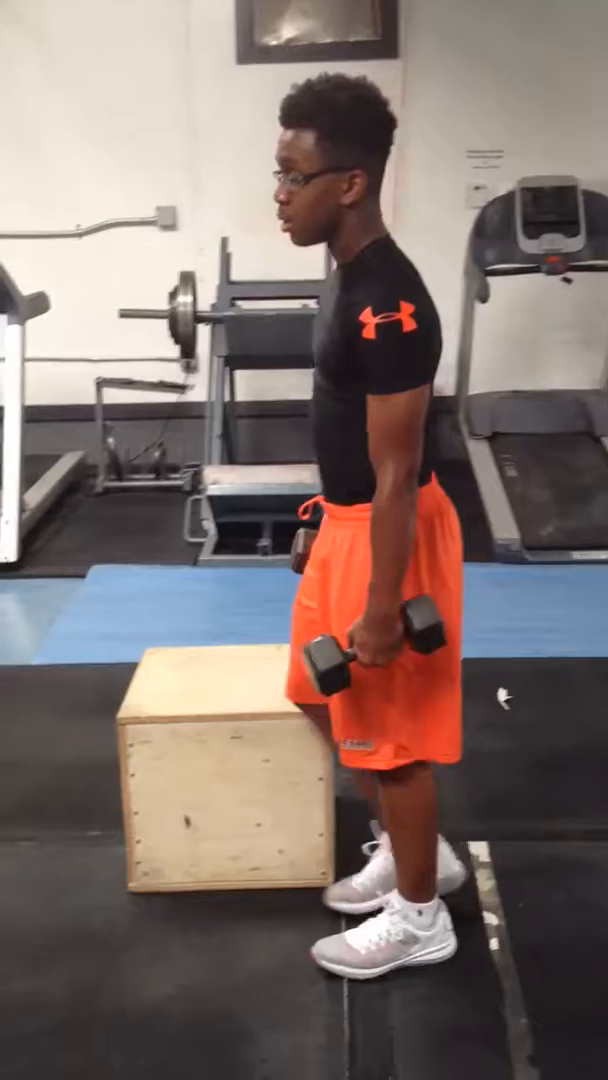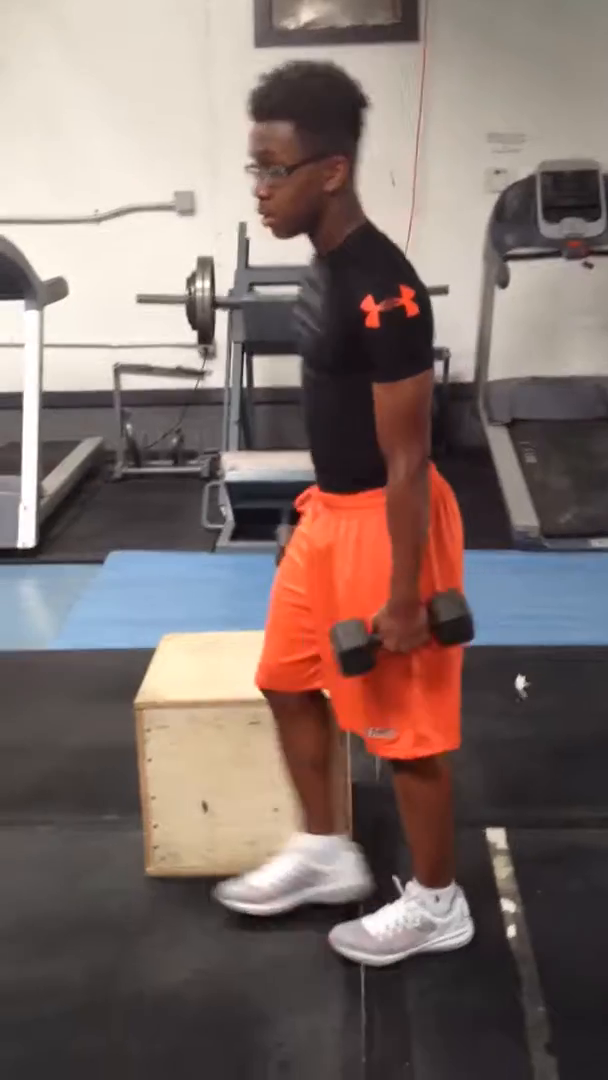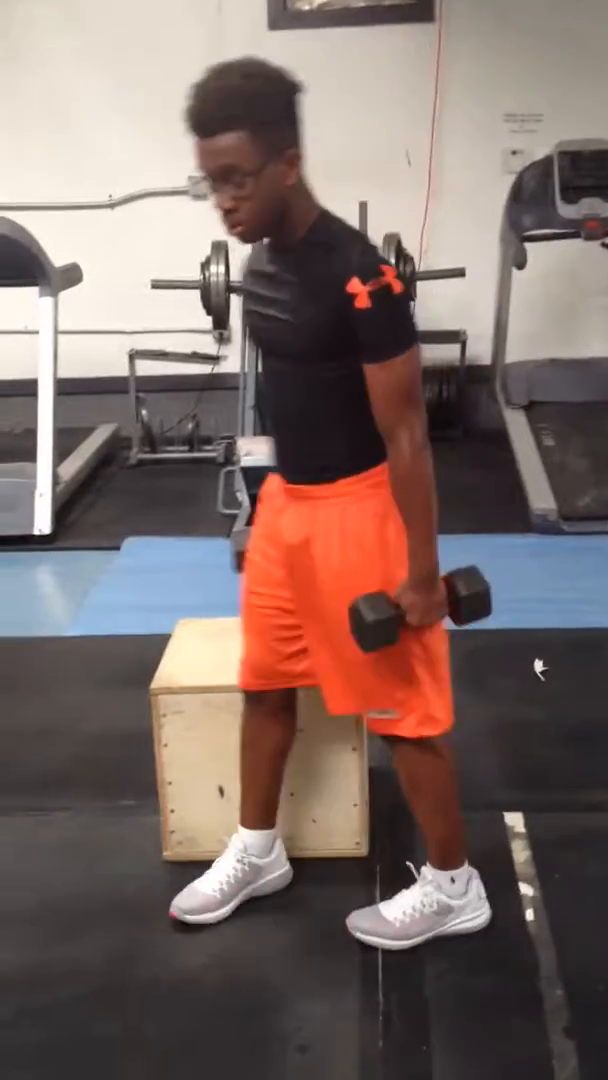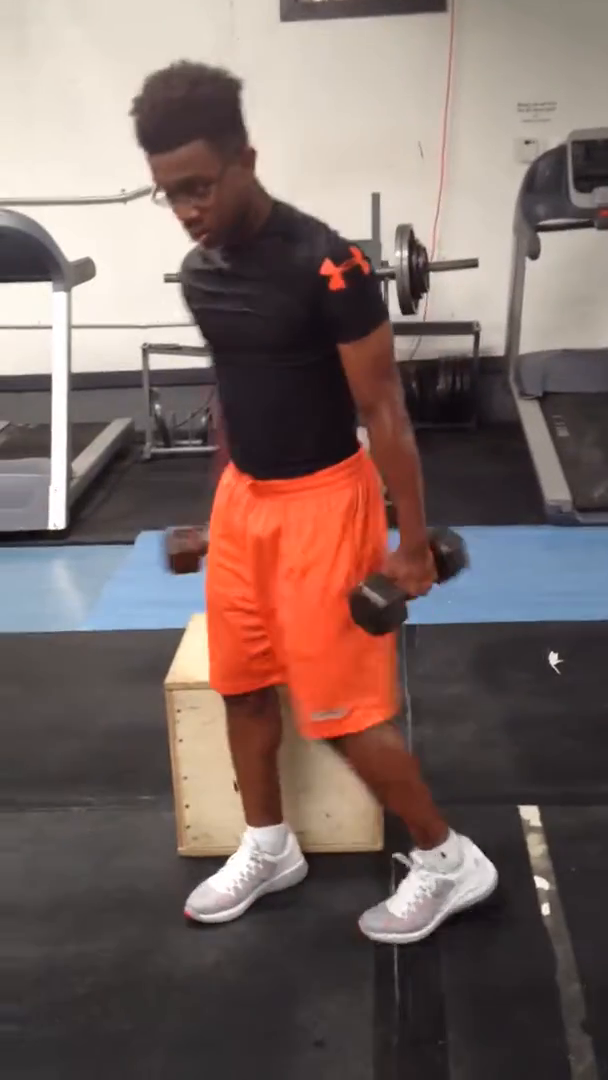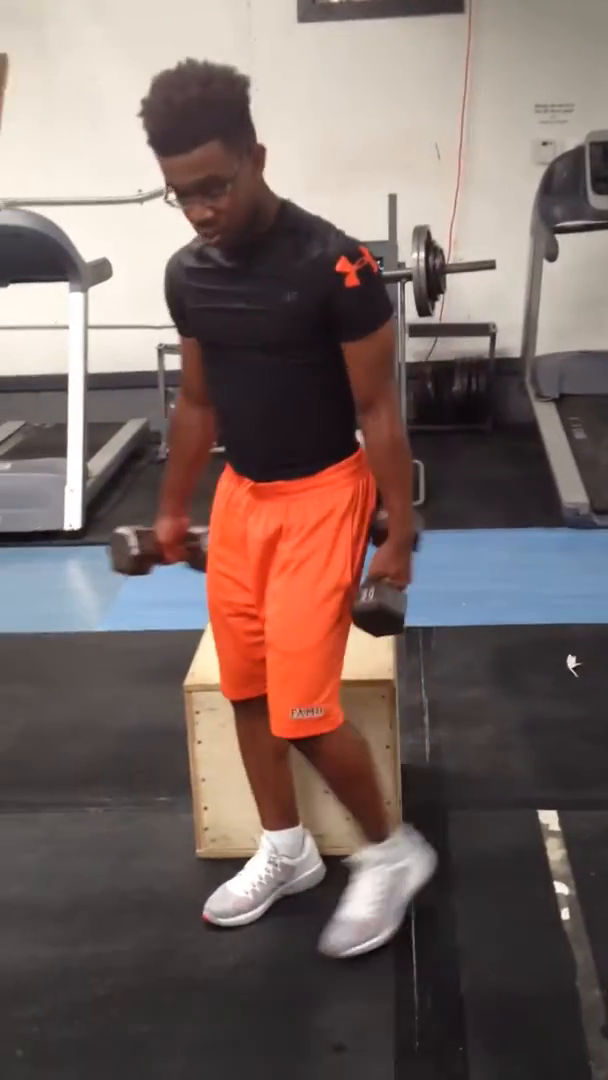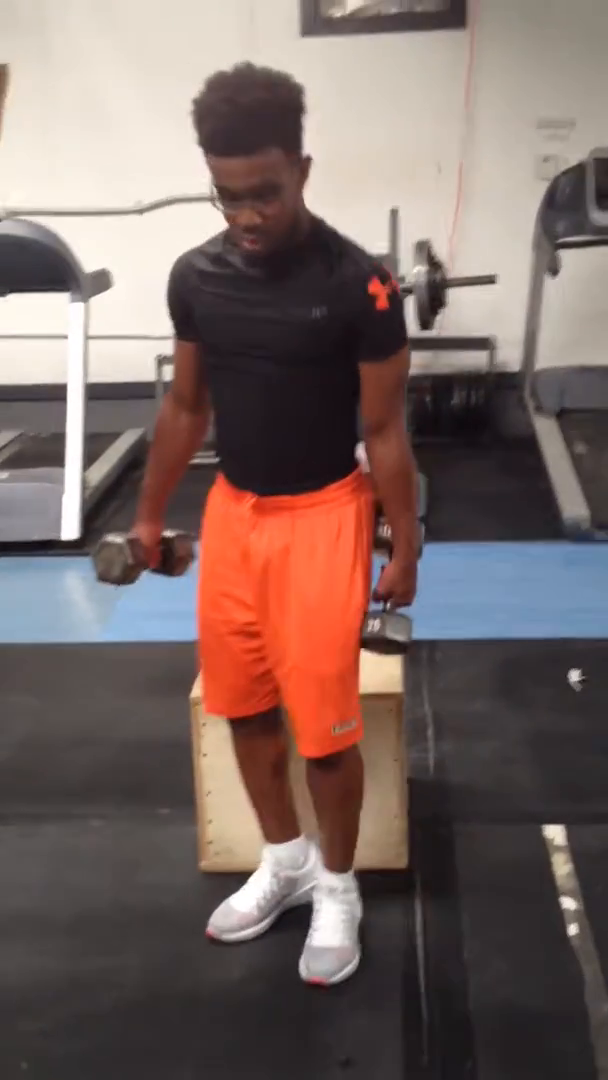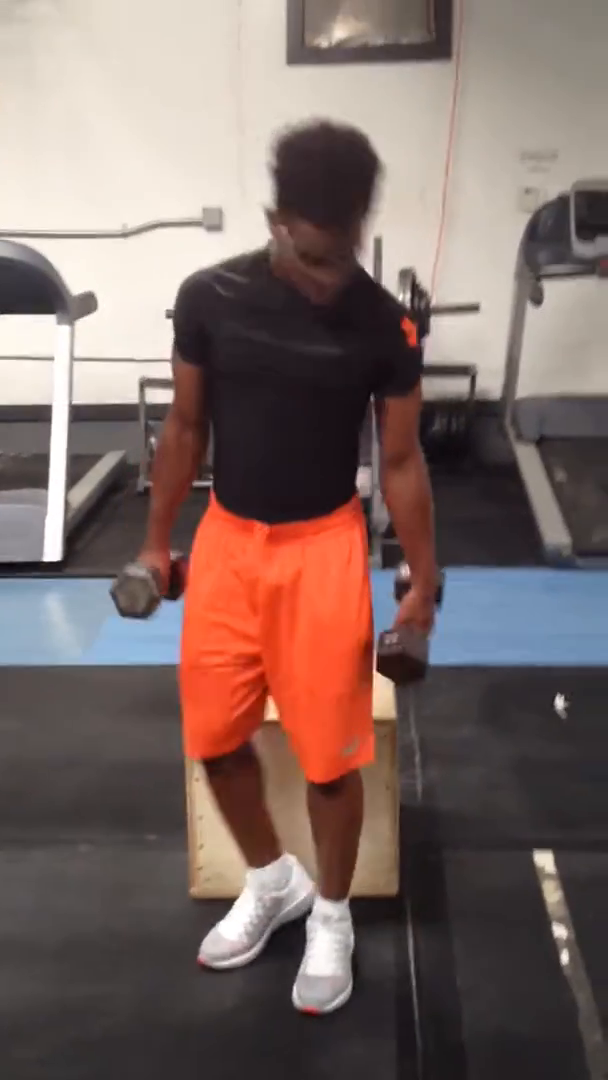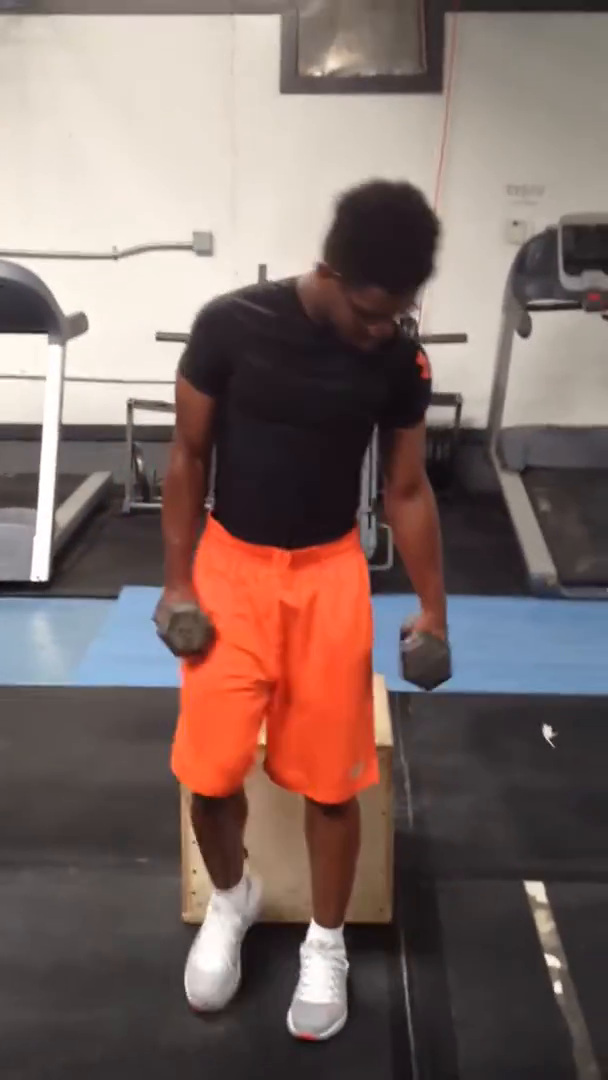
dt=0.2s
person 1, frame 1
left shoulder: (387, 307)
right shoulder: (351, 275)
left elbow: (398, 474)
left wrist: (382, 609)
left hip: (386, 533)
right hip: (347, 521)
left knee: (388, 733)
right knee: (319, 697)
left ankle: (418, 916)
right ankle: (413, 851)
person 1, frame 2
left shoulder: (382, 292)
right shoulder: (326, 264)
left elbow: (407, 460)
left wrist: (405, 597)
left hip: (386, 522)
right hip: (332, 510)
left knee: (404, 726)
right knee: (287, 679)
left ankle: (436, 905)
right ankle: (324, 854)
person 1, frame 3
left shoulder: (356, 277)
right shoulder: (264, 264)
left elbow: (405, 434)
left wrist: (421, 573)
left hip: (357, 510)
right hip: (287, 501)
left knee: (401, 708)
right knee: (264, 684)
left ankle: (452, 886)
right ankle: (257, 852)
person 1, frame 4
left shoulder: (325, 264)
right shoulder: (200, 271)
left elbow: (383, 411)
left wrist: (414, 541)
left hip: (322, 503)
right hip: (240, 498)
left knee: (337, 709)
right knee: (242, 684)
left ankle: (447, 861)
right ankle: (269, 849)
person 1, frame 5
left shoulder: (334, 265)
right shoulder: (187, 272)
left elbow: (379, 410)
left wrist: (398, 536)
right wrist: (173, 508)
left hip: (319, 500)
right hip: (238, 499)
left knee: (302, 711)
right knee: (247, 690)
left ankle: (391, 853)
right ankle: (285, 851)
person 1, frame 6
left shoulder: (358, 284)
right shoulder: (196, 276)
left elbow: (387, 433)
left wrist: (405, 552)
right wrist: (150, 512)
left hip: (321, 519)
right hip: (231, 512)
left knee: (322, 725)
right knee: (243, 704)
left ankle: (337, 890)
right ankle: (285, 863)
person 1, frame 7
left shoulder: (384, 326)
right shoulder: (209, 298)
left elbow: (402, 462)
right elbow: (185, 428)
left wrist: (424, 584)
right wrist: (157, 541)
left hip: (323, 549)
right hip: (227, 541)
left knee: (329, 752)
right knee: (212, 737)
left ankle: (330, 918)
right ankle: (273, 880)
person 1, frame 8
left shoulder: (400, 363)
right shoulder: (229, 326)
left elbow: (408, 490)
right elbow: (188, 457)
left wrist: (433, 609)
right wrist: (177, 579)
left hip: (330, 574)
right hip: (231, 566)
left knee: (333, 778)
right knee: (211, 771)
left ankle: (325, 947)
right ankle: (230, 896)
